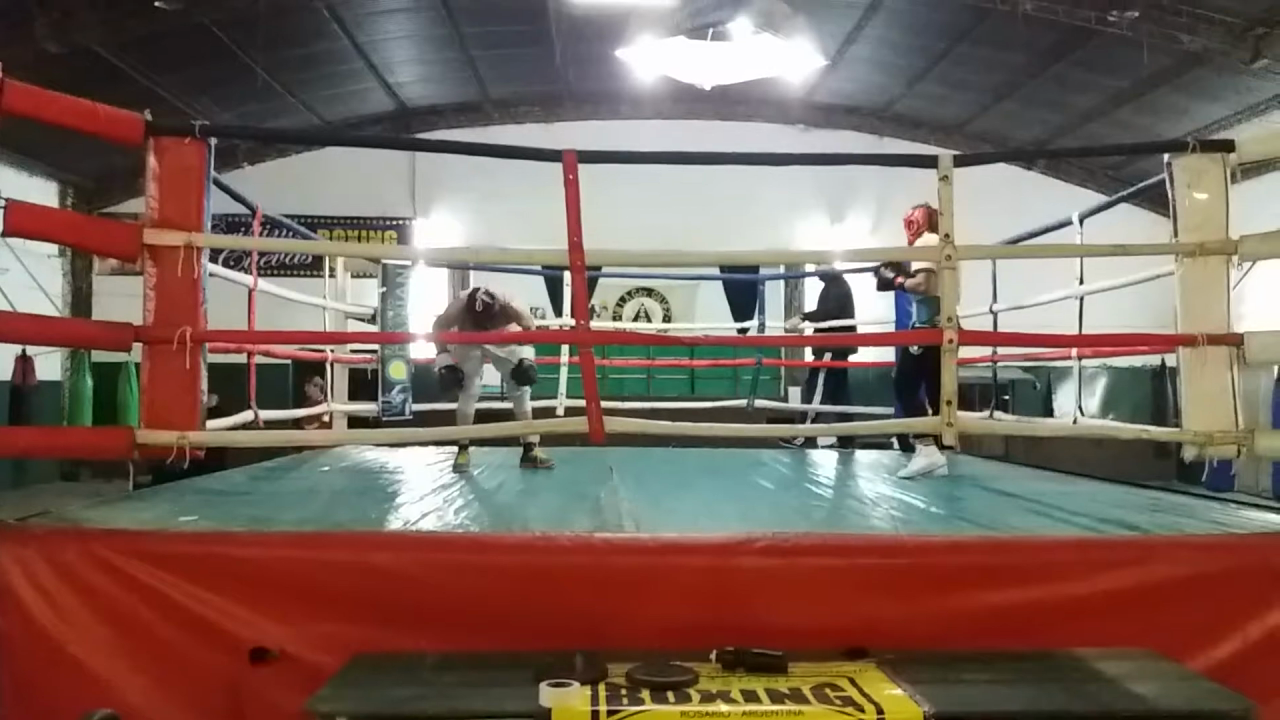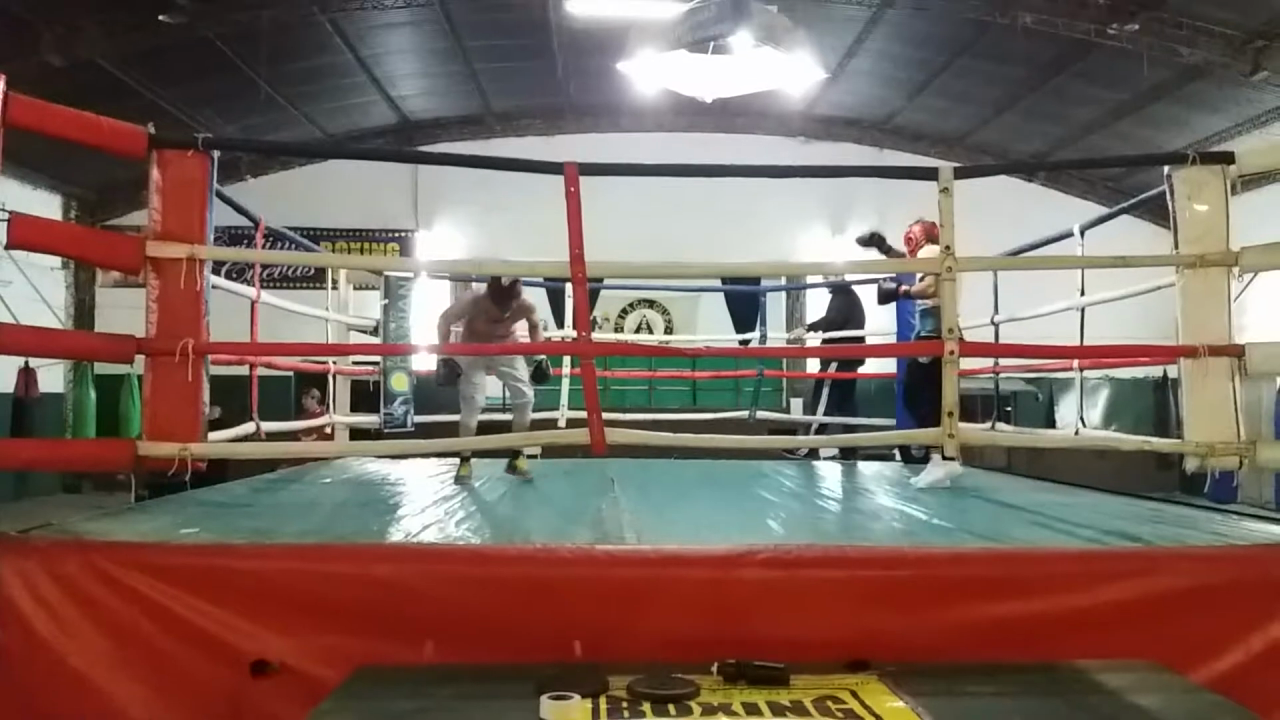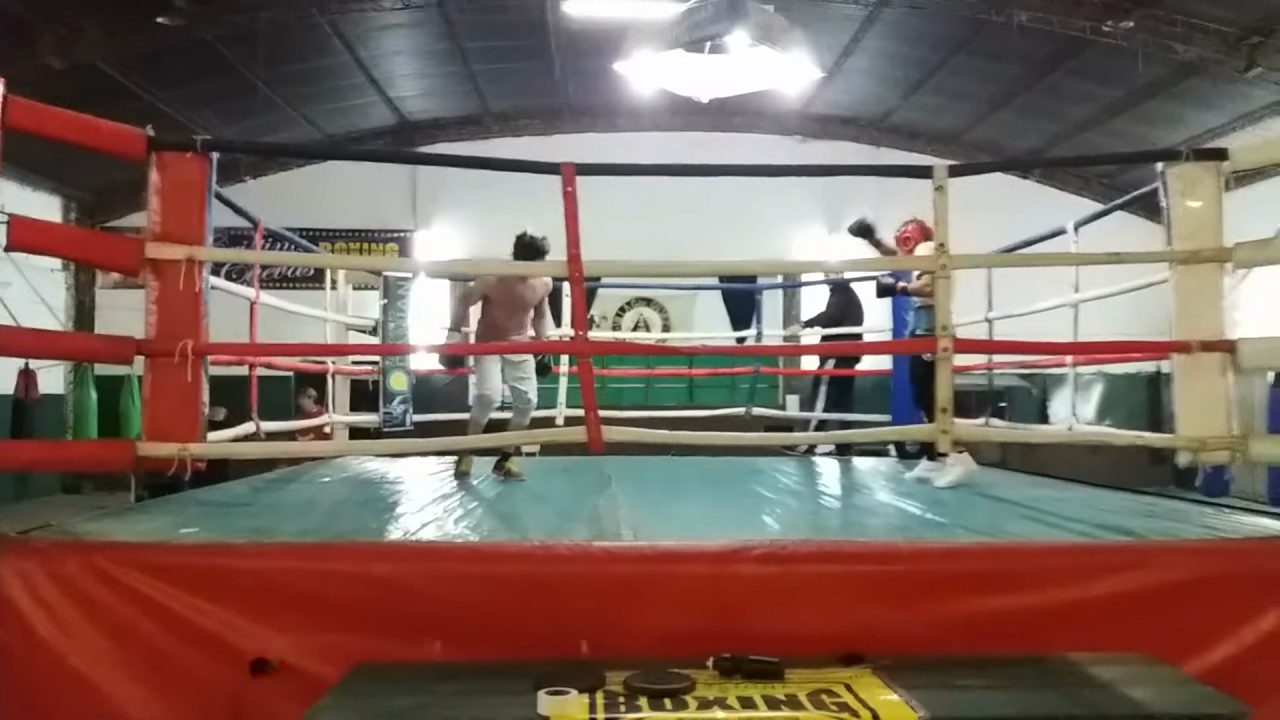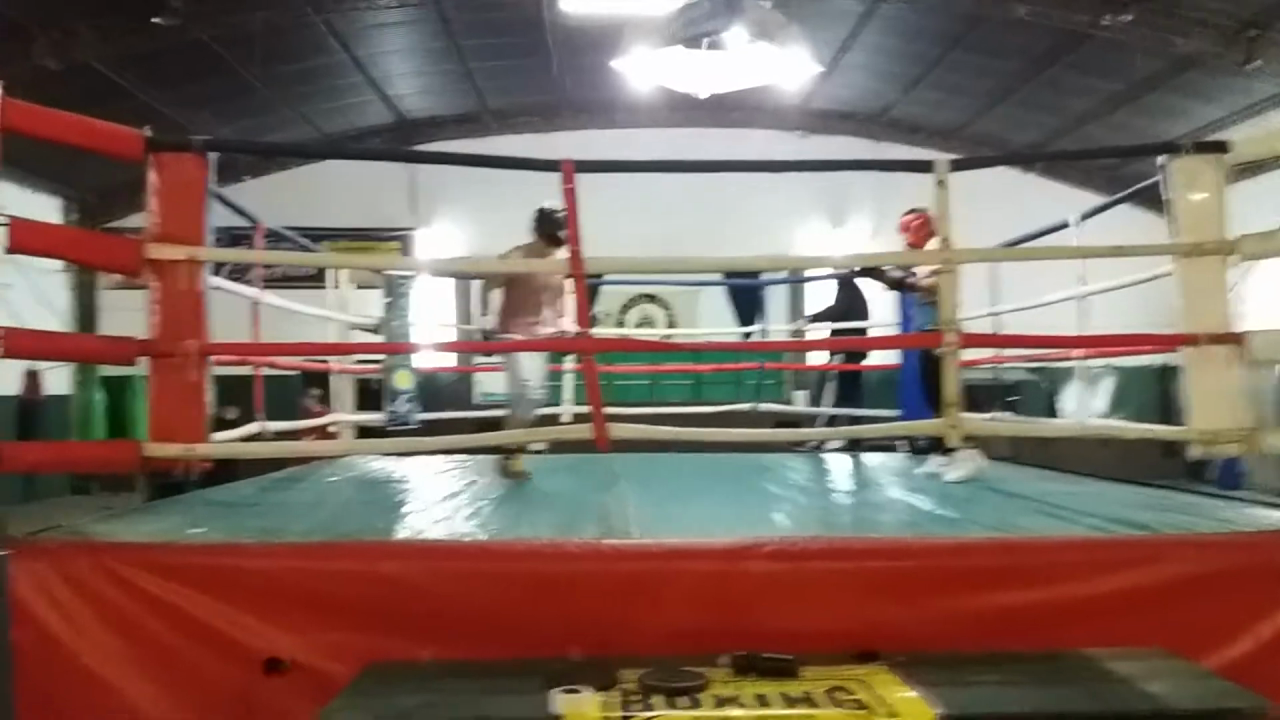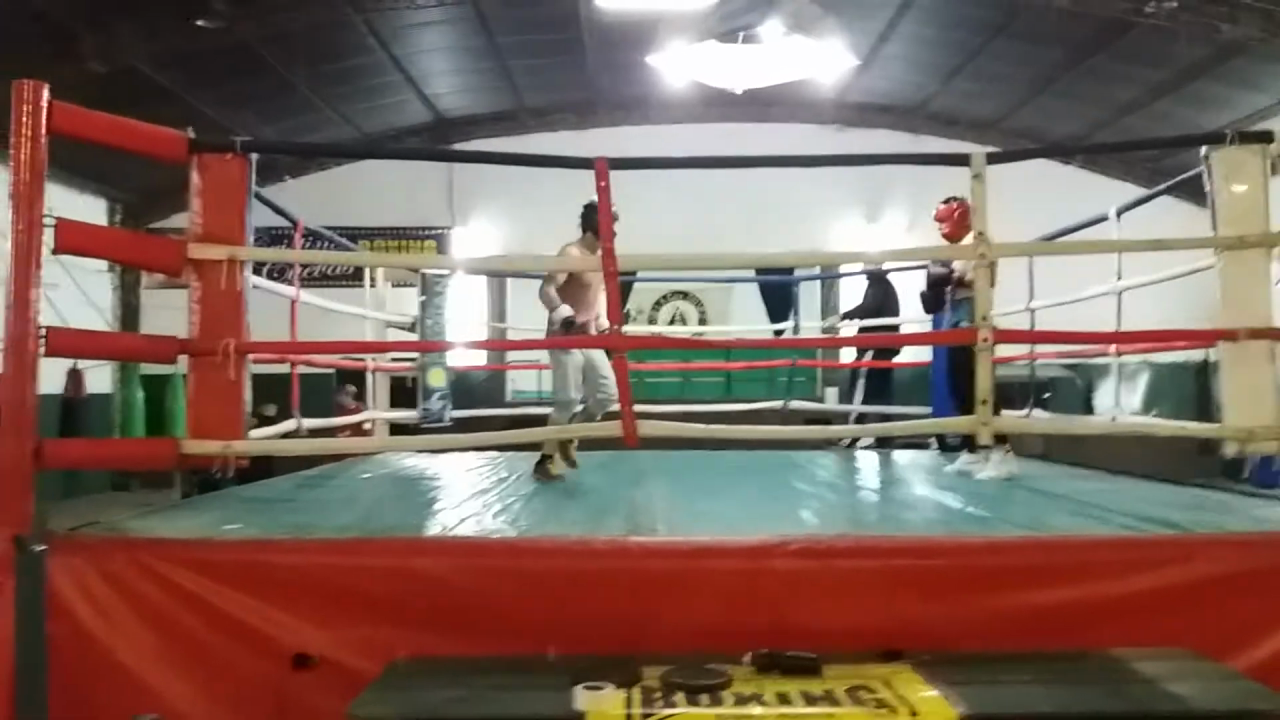
dt=0.2s
person 1, frame 1
left shoulder: (924, 243)
right shoulder: (943, 244)
left elbow: (922, 283)
left wrist: (896, 280)
right wrist: (898, 268)
left hip: (928, 326)
left knee: (905, 386)
right knee: (936, 393)
left ankle: (926, 449)
right ankle: (936, 453)
person 1, frame 2
left shoulder: (928, 252)
right shoulder: (937, 254)
left elbow: (930, 287)
left wrist: (899, 290)
right wrist: (882, 247)
left hip: (932, 334)
right hip: (944, 335)
left knee: (913, 397)
right knee: (934, 402)
left ankle: (942, 459)
right ankle: (938, 464)
person 1, frame 3
left shoulder: (925, 249)
right shoulder: (926, 252)
left elbow: (927, 286)
right elbow: (896, 257)
left wrist: (897, 286)
right wrist: (871, 238)
left hip: (928, 332)
right hip: (928, 332)
left knee: (925, 397)
right knee: (926, 397)
left ankle: (957, 457)
right ankle: (932, 460)
person 1, frame 4
left shoulder: (934, 247)
right shoulder: (926, 252)
left elbow: (939, 283)
right elbow: (909, 284)
left wrist: (908, 281)
right wrist: (880, 274)
left hip: (935, 328)
right hip: (929, 329)
left knee: (938, 392)
right knee: (933, 392)
left ankle: (969, 454)
right ankle: (942, 455)
person 1, frame 5
left shoulder: (972, 243)
left wrist: (951, 278)
right wrist: (943, 287)
left hip: (969, 326)
right hip: (957, 326)
left knee: (973, 390)
right knee: (960, 390)
left ankle: (1002, 454)
right ankle: (973, 453)
person 2, frame 1
left shoulder: (509, 309)
right shoulder: (459, 309)
left elbow: (530, 328)
right elbow: (439, 327)
left wrist: (526, 358)
right wrist: (444, 361)
right hip: (469, 342)
left knee: (521, 386)
right knee: (469, 390)
left ankle: (530, 450)
right ankle: (463, 451)
person 2, frame 2
left shoulder: (525, 305)
right shoulder: (472, 301)
left elbow: (535, 325)
right elbow: (445, 320)
left wrist: (540, 357)
right wrist: (445, 355)
left knee: (524, 395)
right knee: (472, 401)
left ankle: (516, 457)
right ankle: (465, 462)
person 2, frame 3
left shoulder: (544, 283)
right shoulder: (492, 280)
right elbow: (464, 302)
right wrist: (454, 337)
right hip: (489, 345)
left knee: (526, 402)
right knee: (489, 396)
left ankle: (505, 460)
right ankle: (466, 453)
person 2, frame 4
right shoulder: (515, 258)
right elbow: (488, 288)
left wrist: (562, 327)
right wrist: (488, 324)
left hip: (540, 335)
right hip: (513, 333)
left knee: (535, 396)
right knee: (527, 390)
left ankle: (514, 453)
right ankle: (510, 454)
person 2, frame 5
left shoulder: (600, 257)
right shoulder: (570, 254)
right elbow: (547, 289)
left wrist: (604, 326)
right wrist: (563, 315)
left hip: (589, 336)
right hip: (566, 337)
left knee: (607, 393)
right knee: (568, 400)
left ankle: (566, 437)
right ankle: (545, 462)
person 3, frame 1
left shoulder: (835, 283)
right shoulder: (837, 284)
left elbow: (830, 311)
left wrist: (803, 318)
right wrist: (805, 320)
left hip: (832, 345)
right hip: (837, 345)
left knee: (816, 389)
right knee: (840, 393)
left ankle: (803, 436)
right ankle: (845, 439)
person 3, frame 2
left shoulder: (842, 294)
right shoulder: (850, 296)
left elbow: (833, 319)
left wrist: (807, 328)
right hip: (848, 356)
left knee: (822, 400)
right knee: (846, 404)
left ankle: (807, 447)
right ankle: (848, 450)
person 3, frame 3
left shoulder: (840, 292)
right shoulder: (850, 295)
left elbow: (830, 316)
left wrist: (803, 325)
right hip: (847, 354)
left knee: (822, 396)
right knee: (843, 400)
left ankle: (808, 443)
right ankle: (844, 446)
person 3, frame 4
left shoulder: (846, 289)
right shoulder: (855, 291)
left elbow: (836, 310)
left wrist: (809, 320)
left hip: (844, 350)
right hip: (855, 350)
right knee: (851, 397)
person 3, frame 5
left shoulder: (877, 283)
right shoulder: (887, 286)
left elbow: (868, 308)
left wrist: (841, 317)
left hip: (874, 346)
right hip: (886, 345)
left knee: (859, 387)
right knee: (882, 391)
right ankle: (883, 438)
